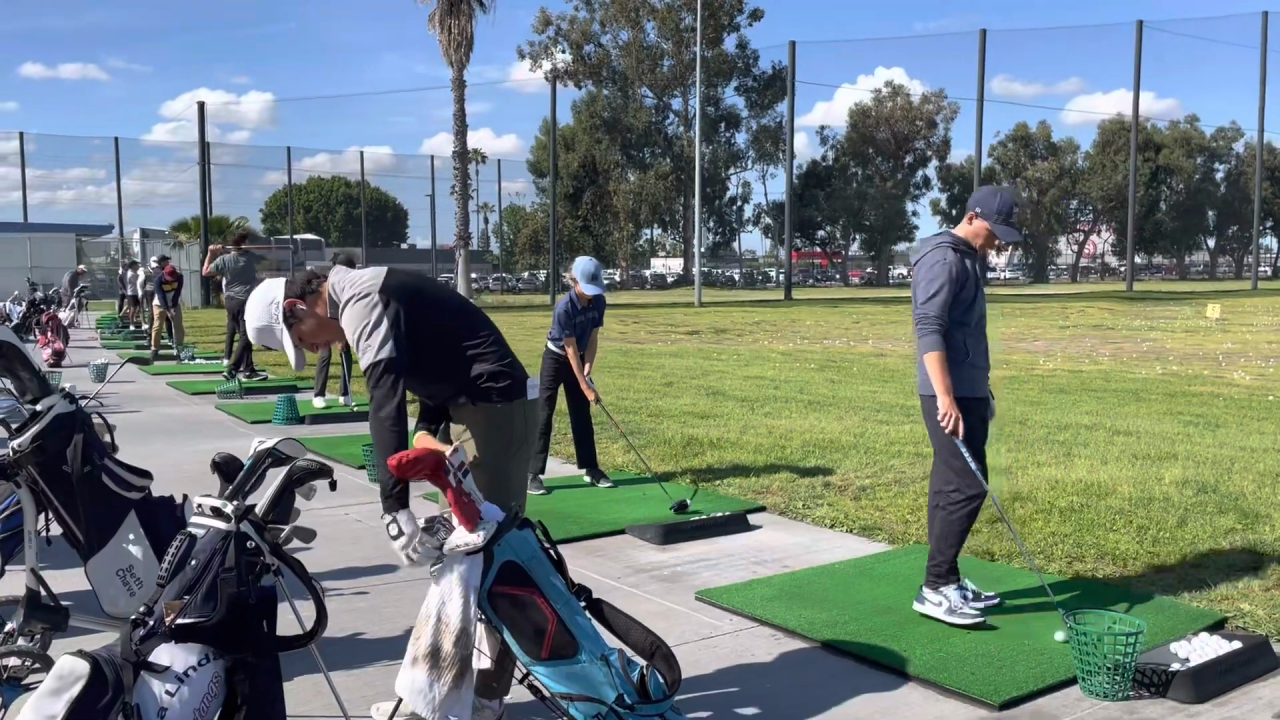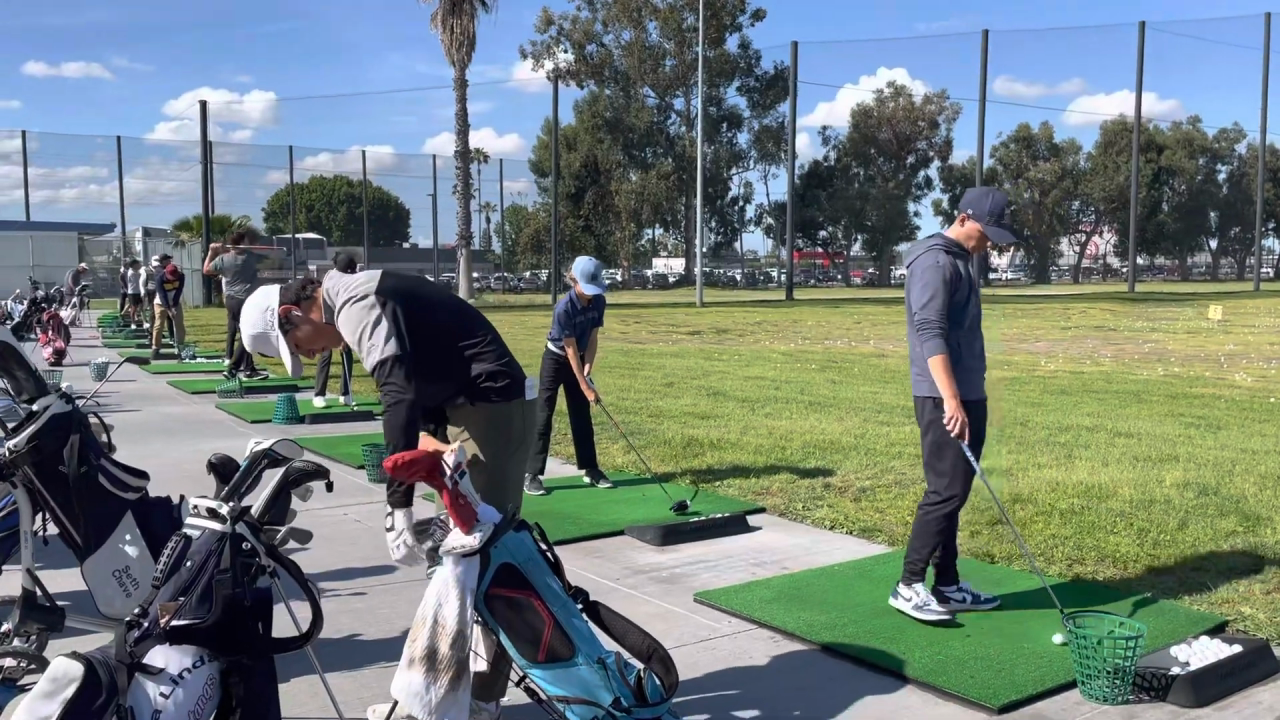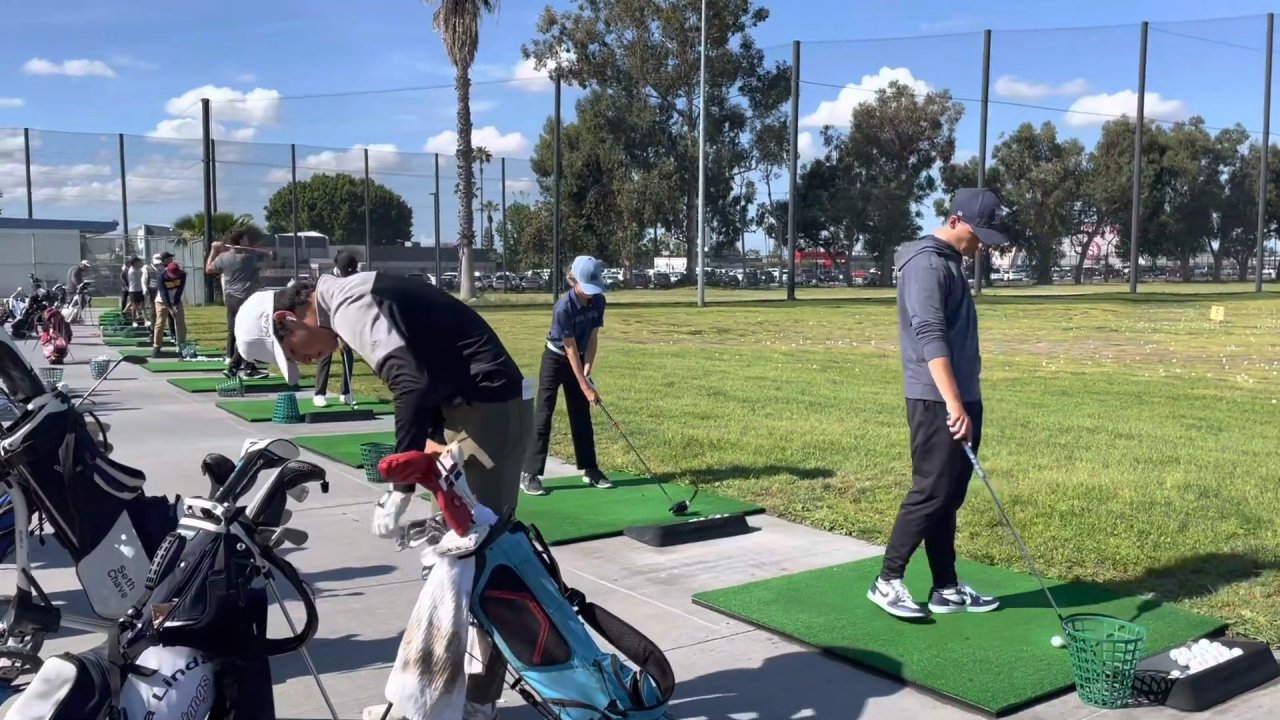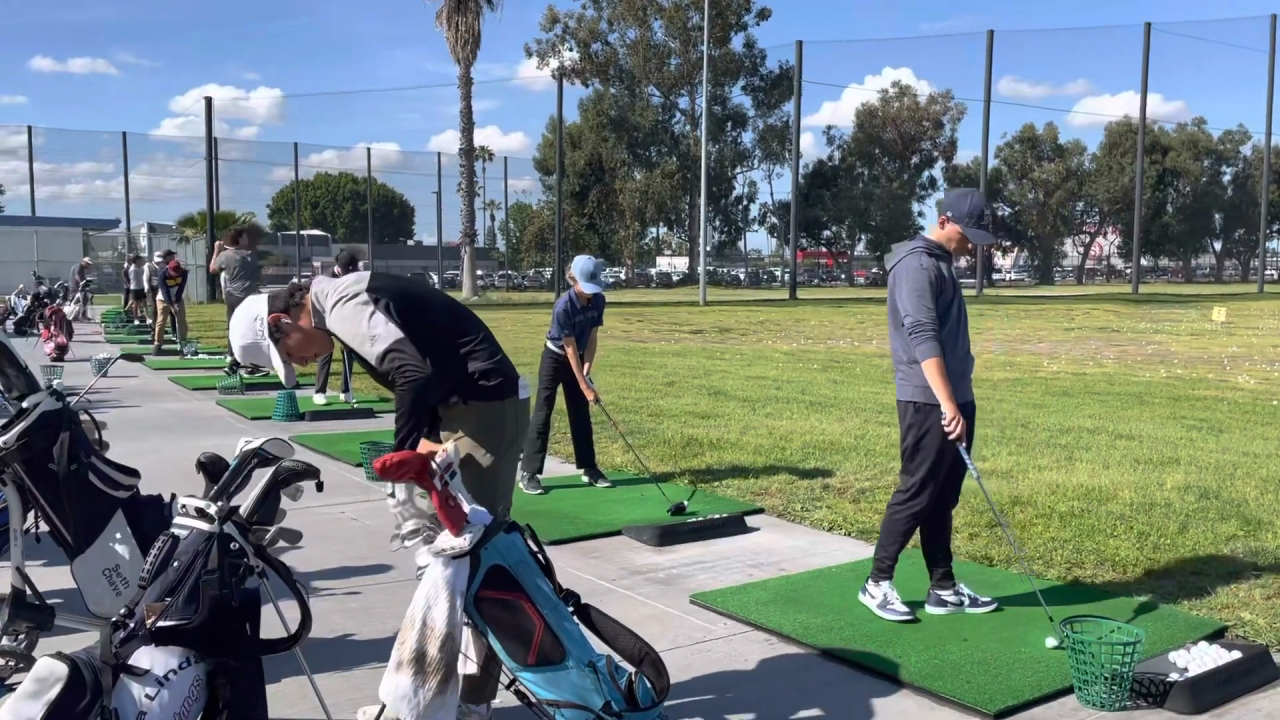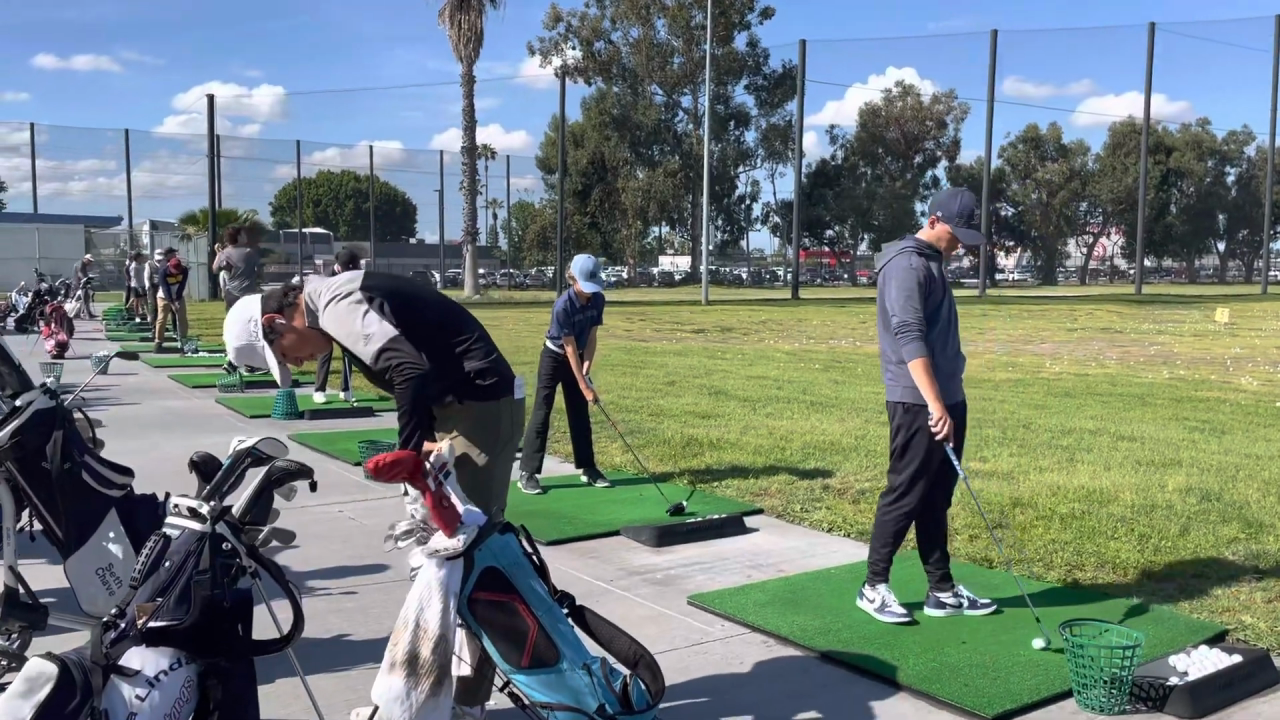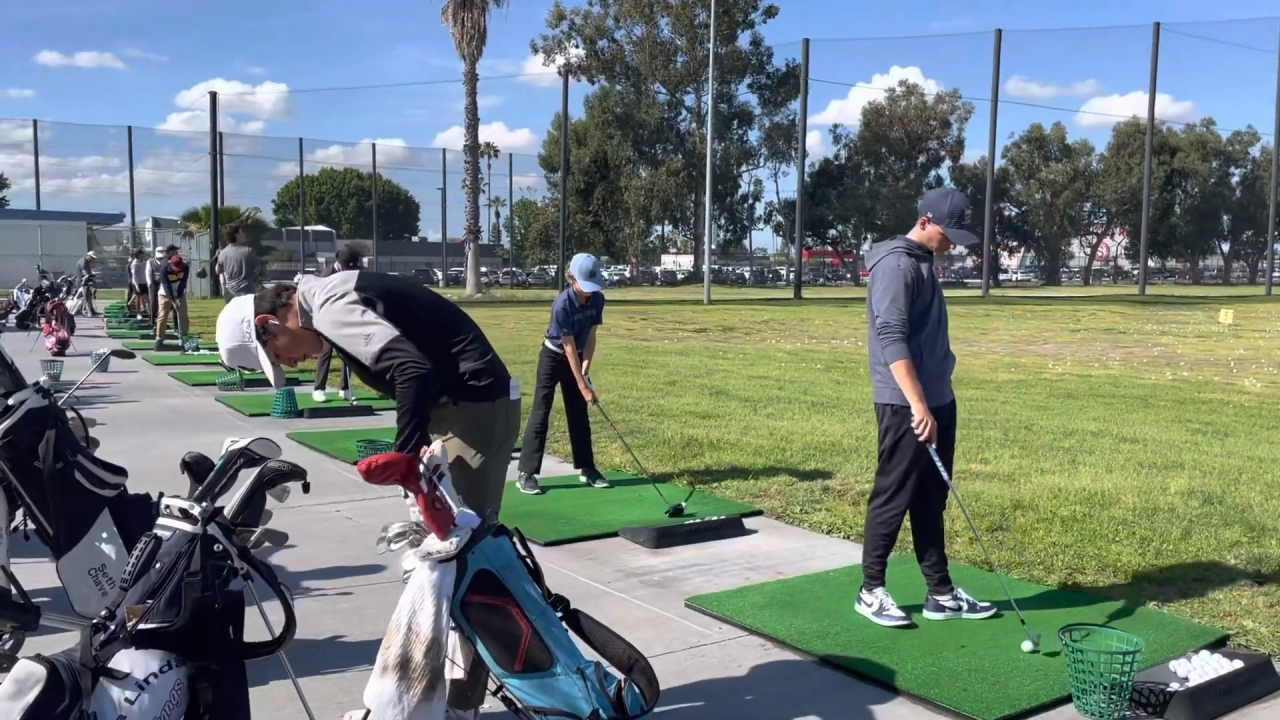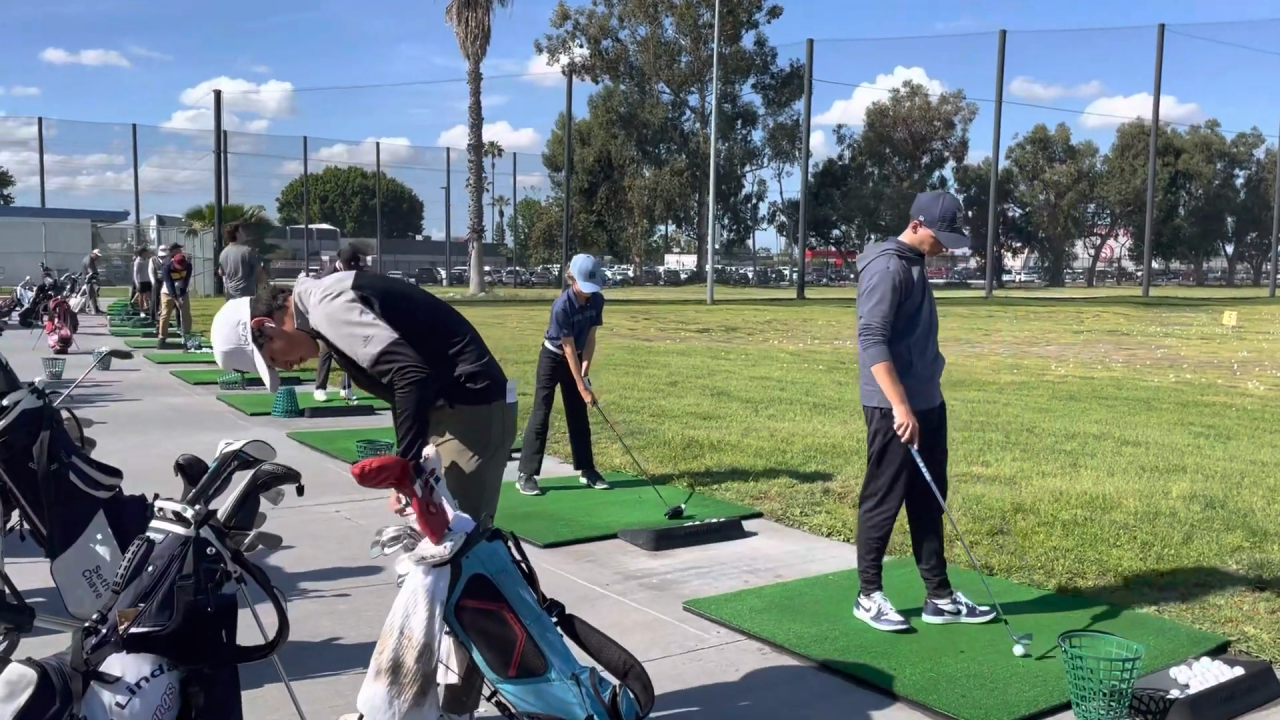
dt=0.1s
person 1, frame 1
left shoulder: (966, 258)
right shoulder: (941, 260)
right elbow: (930, 331)
left wrist: (975, 392)
right wrist: (945, 398)
left hip: (969, 392)
right hip: (950, 395)
left knee: (950, 488)
right knee: (963, 488)
left ankle: (948, 581)
right ankle: (934, 588)
person 1, frame 2
left shoulder: (960, 260)
right shoulder: (935, 262)
right elbow: (930, 335)
right wrist: (950, 400)
left hip: (966, 393)
right hip: (943, 397)
left knee: (950, 489)
right knee: (948, 489)
left ankle: (947, 584)
right ankle: (909, 585)
person 1, frame 3
left shoulder: (951, 261)
right shoulder: (925, 265)
right elbow: (930, 337)
right wrist: (953, 403)
left hip: (961, 396)
right hip: (936, 400)
left knee: (949, 495)
right knee: (930, 493)
left ankle: (946, 588)
right ankle: (888, 581)
person 1, frame 4
left shoulder: (942, 261)
right shoulder: (916, 265)
right elbow: (921, 337)
right wrist: (946, 403)
left hip: (954, 396)
right hip: (928, 401)
left knee: (944, 496)
right knee: (918, 492)
left ankle: (943, 588)
right ankle: (878, 582)
person 1, frame 5
left shoulder: (932, 261)
right shoulder: (906, 265)
right elbow: (907, 339)
right wrist: (935, 404)
left hip: (947, 397)
right hip: (916, 404)
left knee: (936, 498)
right knee: (904, 495)
left ankle: (941, 590)
right ankle: (874, 587)
person 1, frame 6
left shoulder: (922, 262)
right shoulder: (896, 265)
right elbow: (892, 339)
right wrist: (918, 404)
left hip: (936, 398)
right hip: (905, 405)
left knee: (930, 499)
right knee: (893, 496)
left ankle: (940, 593)
right ankle: (871, 590)
person 1, frame 7
left shoulder: (915, 264)
right shoulder: (886, 268)
right elbow: (872, 342)
right wrist: (900, 406)
left hip: (927, 401)
right hip: (894, 408)
left knee: (929, 501)
right knee: (883, 501)
left ankle: (940, 597)
right ankle: (869, 596)
person 2, frame 1
left shoulder: (358, 300)
right shoulder: (362, 294)
left elbow: (387, 403)
left wrist: (395, 510)
right wrist: (428, 430)
left hip: (495, 406)
right hip: (477, 404)
person 2, frame 2
left shoulder: (354, 303)
right shoulder: (359, 297)
left elbow: (398, 397)
left wrist: (399, 506)
right wrist: (428, 432)
left hip: (492, 407)
right hip: (474, 405)
person 2, frame 3
left shoulder: (348, 304)
right shoulder: (351, 301)
left elbow: (413, 385)
left wrist: (399, 487)
right wrist: (432, 437)
left hip: (489, 406)
right hip: (470, 405)
person 2, frame 4
left shoulder: (343, 304)
right shoulder: (347, 301)
left elbow: (414, 374)
right wrist: (427, 437)
left hip: (485, 404)
right hip: (467, 403)
person 2, frame 5
left shoulder: (336, 304)
right shoulder: (339, 301)
left elbow: (412, 371)
left wrist: (407, 458)
right wrist: (425, 443)
left hip: (481, 403)
right hip: (460, 403)
person 2, frame 6
left shoulder: (330, 303)
right shoulder: (334, 301)
left elbow: (413, 370)
left wrist: (405, 460)
right wrist: (417, 450)
left hip: (475, 404)
right hip: (456, 403)
person 2, frame 7
left shoulder: (326, 304)
right shoulder: (330, 307)
left elbow: (409, 376)
right elbow: (402, 377)
left hip: (471, 409)
right hip: (453, 409)
person 3, frame 1
left shoulder: (598, 302)
right shoulder: (564, 308)
left elbow: (592, 339)
right elbow: (571, 348)
left wrist: (588, 371)
right wrist: (585, 385)
left hip: (578, 360)
right hip: (556, 360)
left knee: (582, 415)
right knee: (544, 414)
left ankle: (591, 469)
right ankle: (532, 474)
person 3, frame 2
left shoulder: (598, 302)
right shoulder: (564, 308)
left elbow: (592, 339)
right elbow: (570, 349)
left wrist: (587, 372)
right wrist: (585, 386)
left hip: (578, 360)
right hip: (556, 360)
left knee: (582, 416)
right knee: (544, 415)
left ankle: (590, 469)
right ankle: (531, 474)
person 3, frame 3
left shoulder: (598, 301)
right shoulder: (563, 307)
left elbow: (592, 339)
right elbow: (570, 349)
left wrist: (587, 372)
right wrist: (585, 386)
left hip: (578, 360)
right hip: (555, 360)
left knee: (582, 415)
right knee: (544, 415)
left ankle: (590, 469)
right ankle: (529, 474)
person 3, frame 4
left shoulder: (598, 301)
right shoulder: (563, 307)
left elbow: (591, 338)
right elbow: (570, 348)
left wrist: (587, 372)
right wrist: (584, 385)
left hip: (577, 359)
right hip: (555, 359)
left knee: (581, 415)
right knee: (543, 414)
left ankle: (589, 469)
right ankle: (528, 474)
person 3, frame 5
left shoulder: (598, 300)
right shoulder: (563, 306)
left elbow: (591, 338)
right elbow: (570, 347)
left wrist: (586, 371)
right wrist: (583, 385)
left hip: (577, 359)
right hip: (554, 358)
left knee: (581, 415)
right knee: (542, 413)
left ankle: (588, 468)
right ankle: (527, 473)
person 3, frame 6
left shoulder: (597, 299)
right shoulder: (562, 305)
left elbow: (590, 337)
right elbow: (569, 347)
left wrist: (586, 371)
right wrist: (582, 385)
left hip: (576, 359)
right hip: (553, 358)
left knee: (580, 415)
right knee: (541, 413)
left ankle: (587, 469)
right ankle: (526, 473)
person 3, frame 7
left shoulder: (596, 300)
right shoulder: (562, 306)
left elbow: (590, 338)
right elbow: (569, 348)
left wrist: (585, 373)
right wrist: (582, 387)
left hip: (575, 359)
right hip: (552, 359)
left knee: (579, 416)
right knee: (541, 414)
left ankle: (586, 470)
right ankle: (525, 474)
